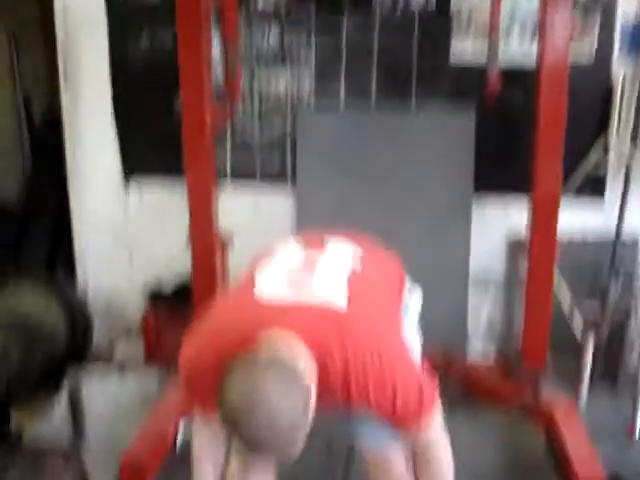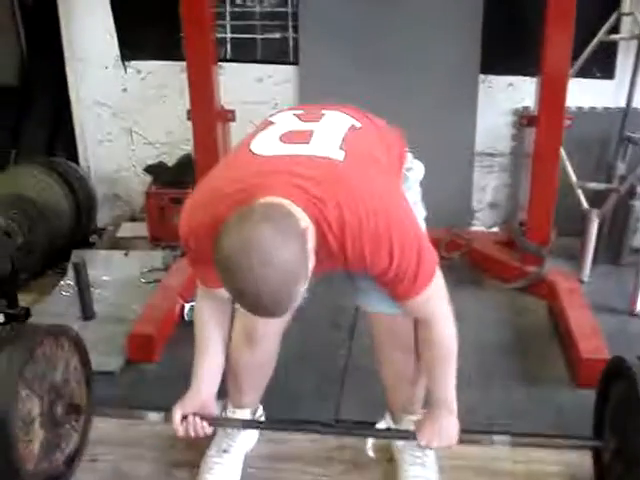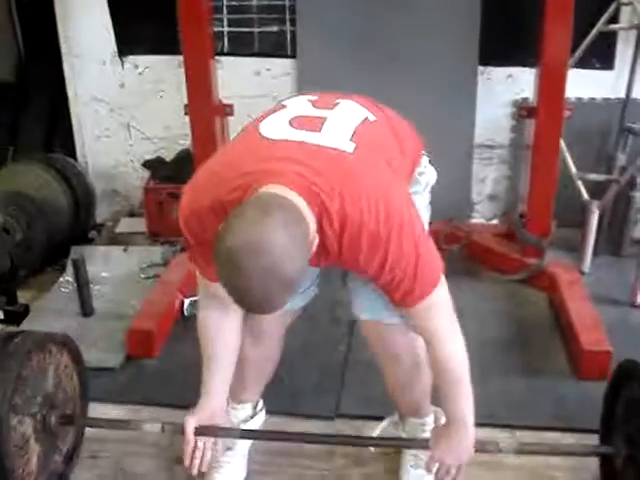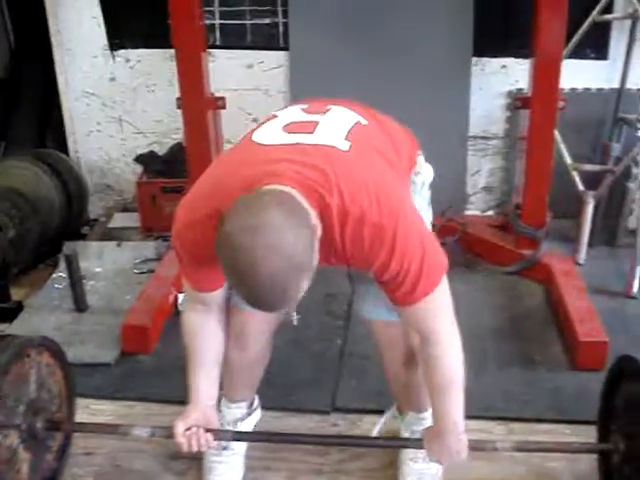
dt=0.4s
person 1, frame 1
left shoulder: (376, 357)
right shoulder: (205, 351)
left elbow: (429, 439)
right elbow: (208, 426)
left knee: (389, 457)
right knee: (249, 457)
person 1, frame 2
left shoulder: (378, 219)
right shoulder: (204, 219)
left elbow: (433, 315)
right elbow: (213, 296)
left wrist: (443, 410)
right wrist: (202, 389)
left knee: (395, 323)
right knee: (255, 324)
left ankle: (407, 428)
right ankle: (239, 420)
person 1, frame 3
left shoulder: (380, 221)
right shoulder: (204, 204)
left elbow: (439, 329)
right elbow: (219, 305)
left wrist: (460, 428)
right wrist: (213, 401)
left knee: (390, 329)
right knee: (261, 321)
left ankle: (417, 428)
right ankle: (242, 415)
person 1, frame 4
left shoulder: (382, 218)
right shoulder: (201, 217)
left elbow: (437, 332)
right elbow: (202, 306)
left wrist: (449, 431)
right wrist: (201, 402)
left knee: (397, 330)
right knee: (244, 322)
left ankle: (416, 424)
right ankle: (237, 414)
